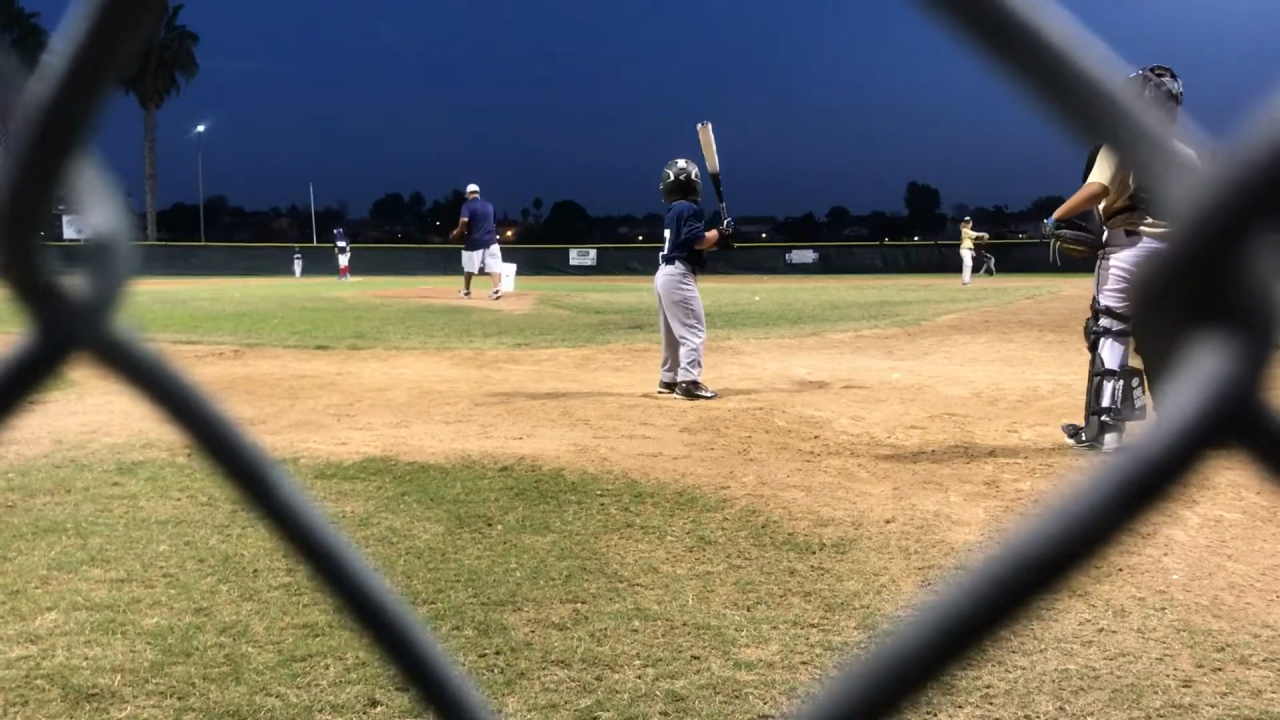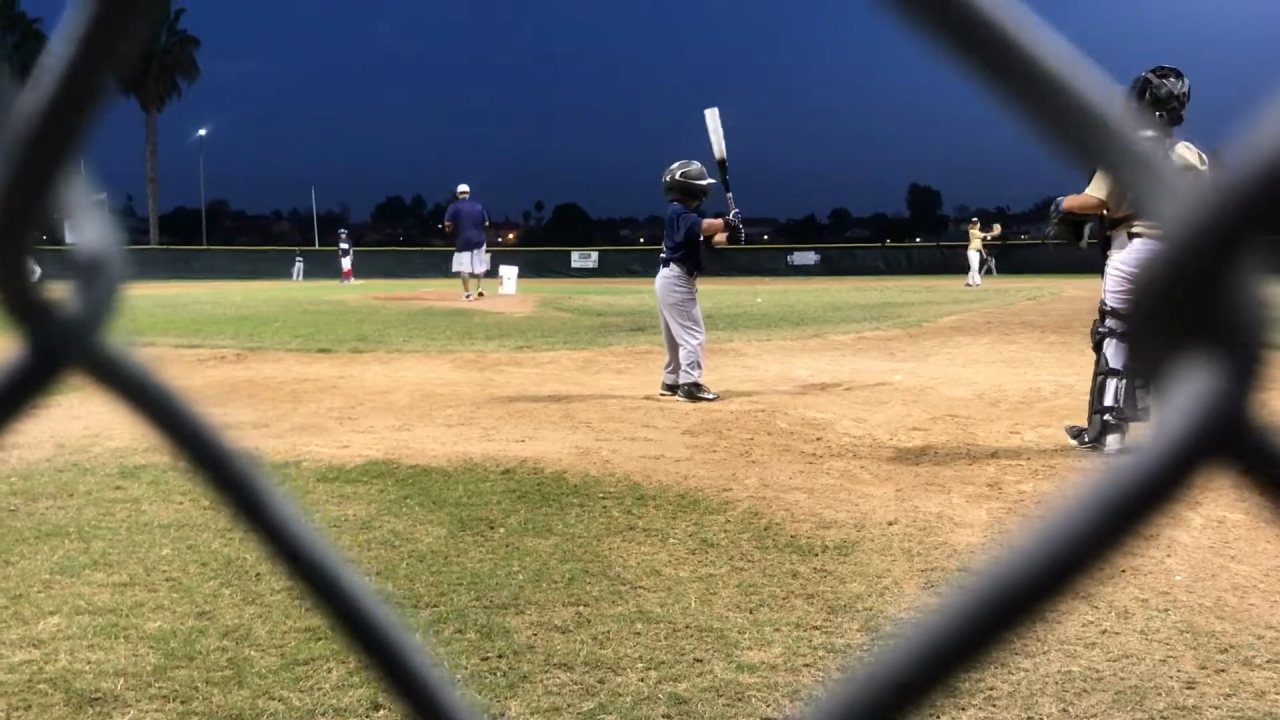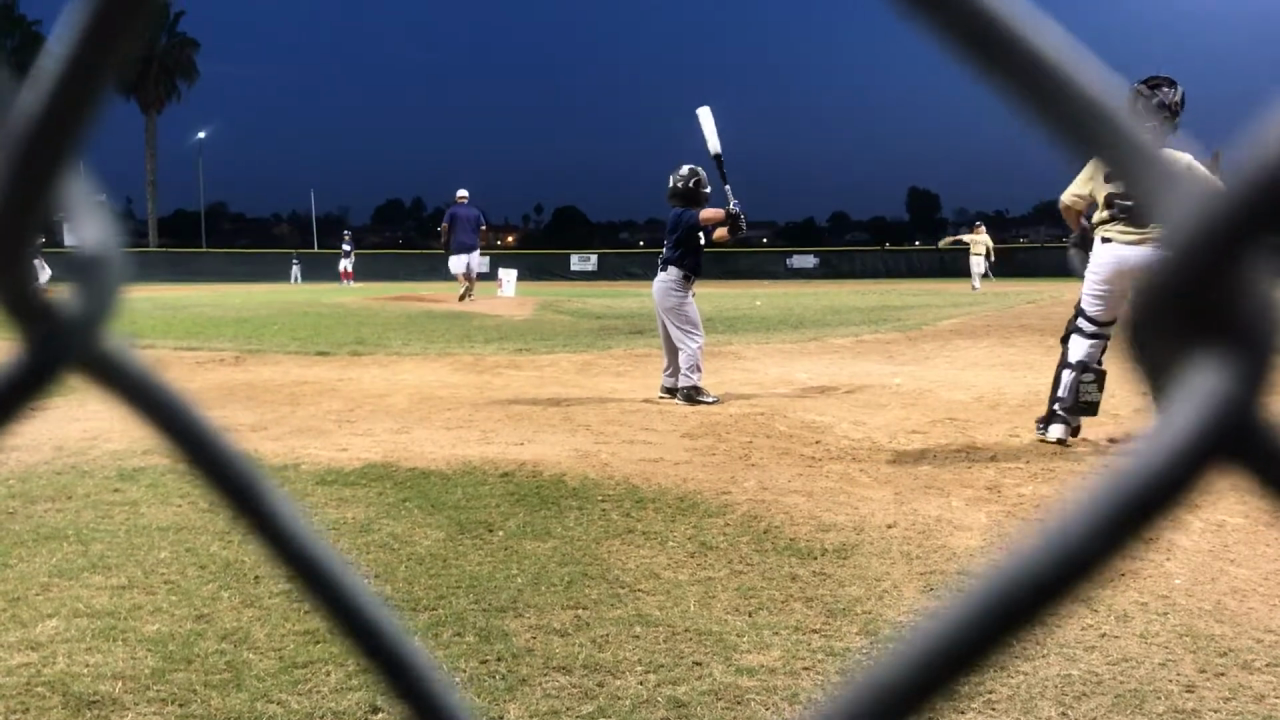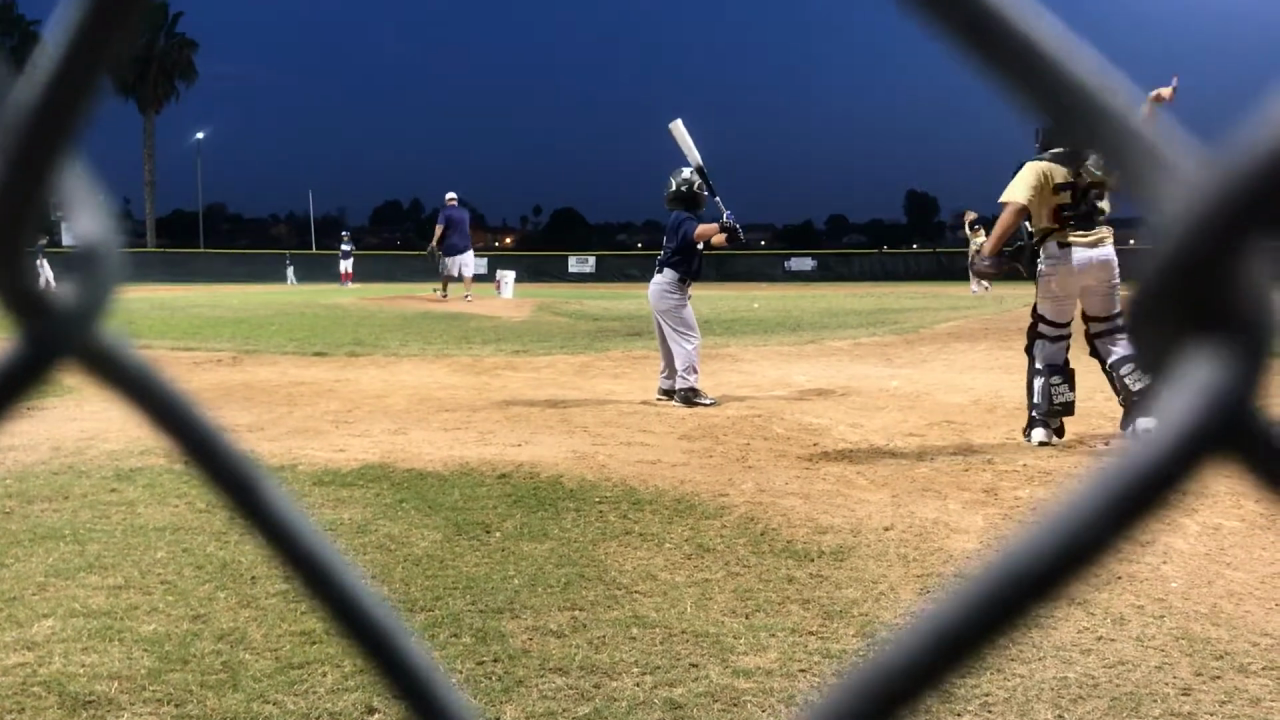
dt=0.4s
person 1, frame 1
right shoulder: (1184, 153)
left elbow: (1097, 189)
left wrist: (1056, 218)
left hip: (1127, 245)
right hip: (1170, 247)
left knee: (1110, 334)
left ankle: (1105, 428)
person 1, frame 2
right shoulder: (1192, 154)
left elbow: (1096, 201)
left wrist: (1063, 205)
left hip: (1133, 248)
left knee: (1116, 335)
left ankle: (1107, 428)
person 1, frame 3
left shoulder: (1105, 158)
right shoulder: (1181, 162)
left elbow: (1069, 204)
left wrist: (1081, 233)
left hip: (1110, 253)
right hip: (1158, 255)
left knee: (1086, 335)
left ankle: (1059, 419)
person 1, frame 4
left shoulder: (1039, 168)
right shoulder: (1100, 157)
left elbow: (1014, 209)
left wrist: (987, 252)
right wrist: (1154, 99)
left hip: (1061, 257)
right hip: (1102, 254)
left knee: (1048, 339)
right knee: (1111, 336)
left ankle: (1043, 422)
right ankle: (1143, 411)
person 2, frame 1
left shoulder: (675, 210)
right shoulder: (688, 209)
right elbow: (698, 241)
left wrist: (719, 241)
right wrist: (720, 232)
left hip: (666, 275)
right hip: (679, 276)
left knee: (673, 333)
right knee: (693, 331)
left ankle: (669, 379)
right ankle: (688, 383)
person 2, frame 2
left shoulder: (684, 212)
right shoulder: (679, 211)
left elbow: (708, 238)
right elbow: (702, 228)
left wrist: (730, 236)
right wrist: (727, 222)
left hip: (671, 279)
right hip: (676, 280)
left knee: (676, 335)
right knee: (692, 333)
left ankle: (671, 381)
right ankle: (689, 385)
person 2, frame 3
left shoulder: (687, 218)
right shoulder: (680, 215)
left elbow: (713, 234)
right elbow: (706, 216)
left wrist: (732, 229)
right wrist: (728, 213)
left hip: (669, 284)
right hip: (674, 284)
left knee: (675, 338)
right knee: (692, 337)
left ankle: (670, 385)
right ankle: (688, 389)
person 2, frame 4
left shoulder: (683, 219)
right shoulder: (682, 219)
left elbow: (710, 240)
right elbow: (698, 233)
left wrist: (729, 236)
right wrist: (722, 225)
left hip: (665, 287)
right hip: (670, 287)
left knee: (672, 340)
right knee: (688, 338)
left ankle: (668, 386)
right ankle: (686, 390)
